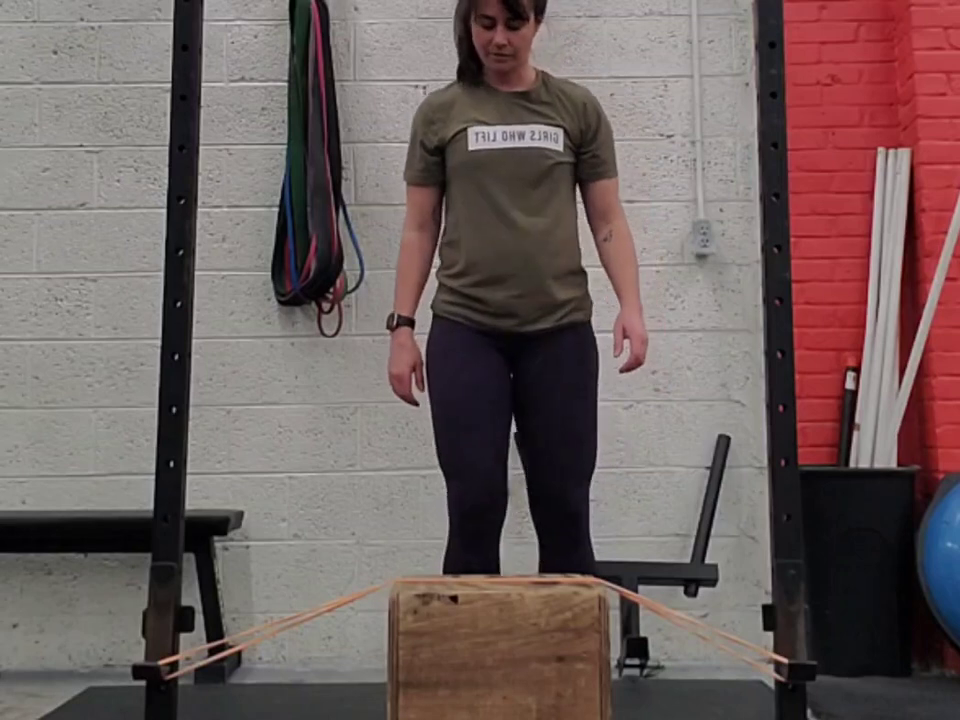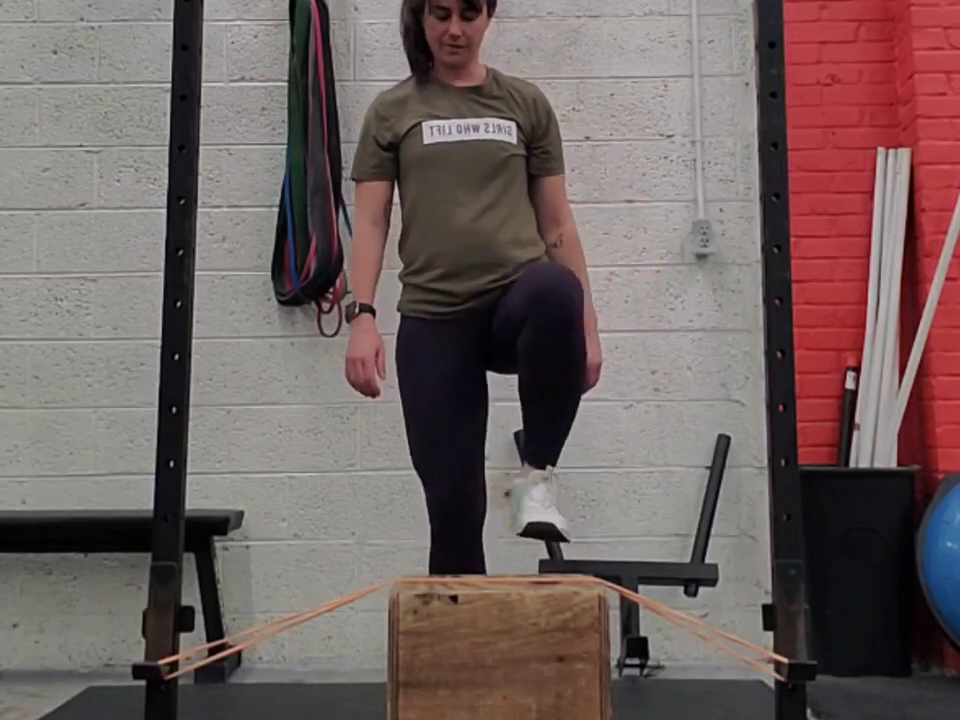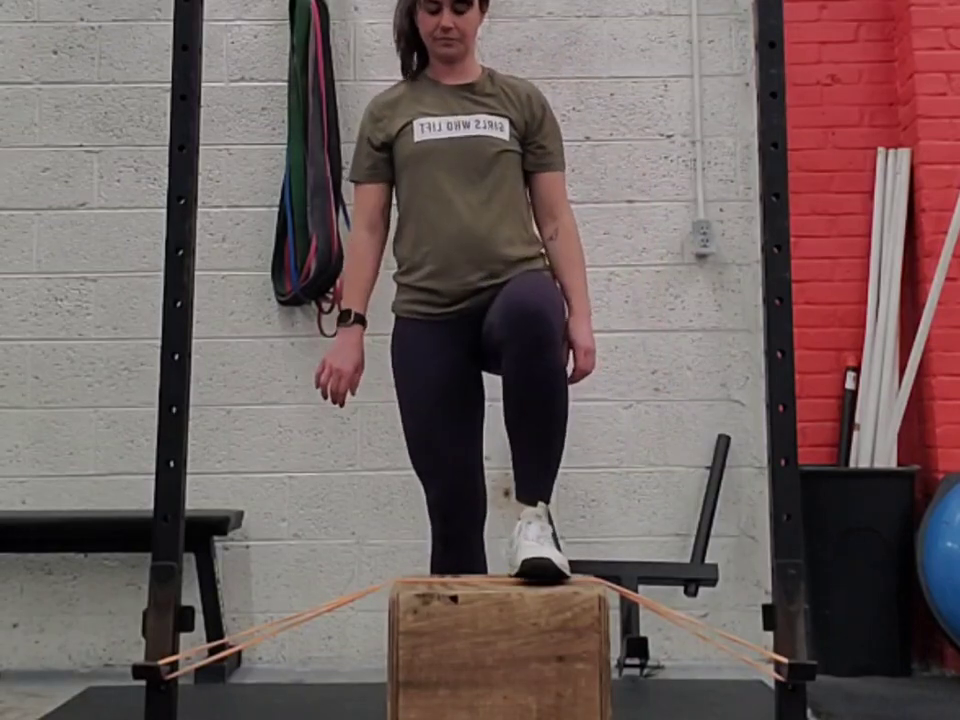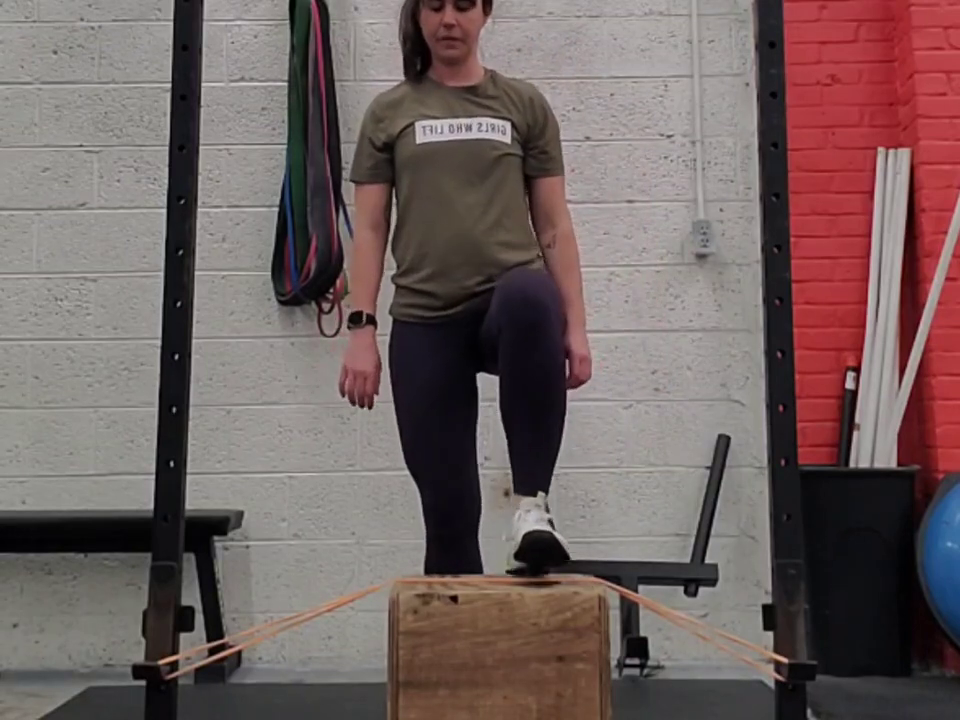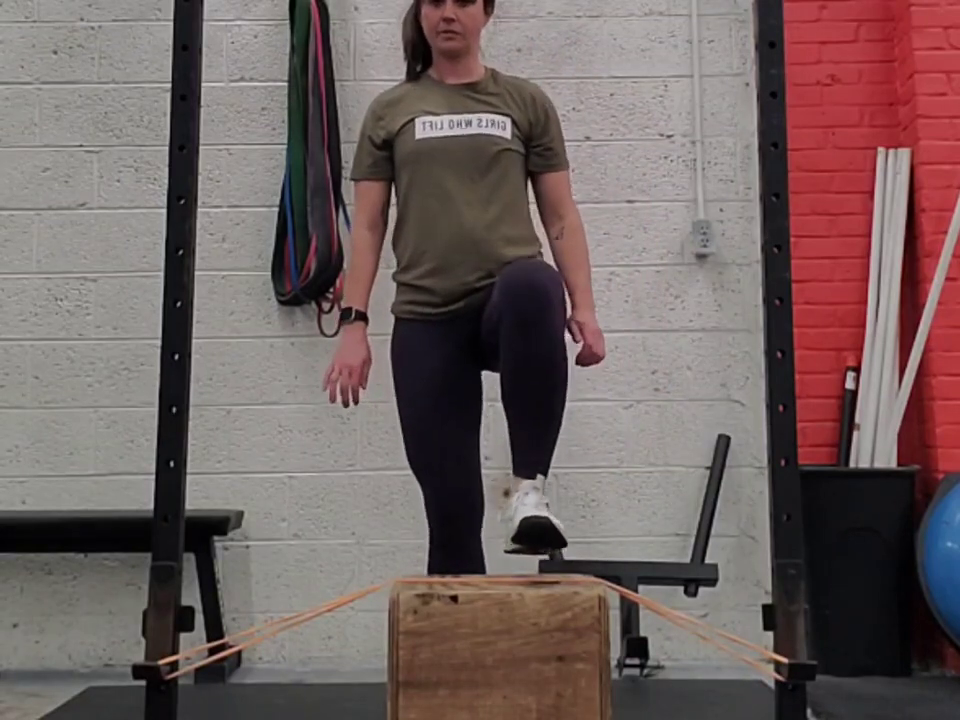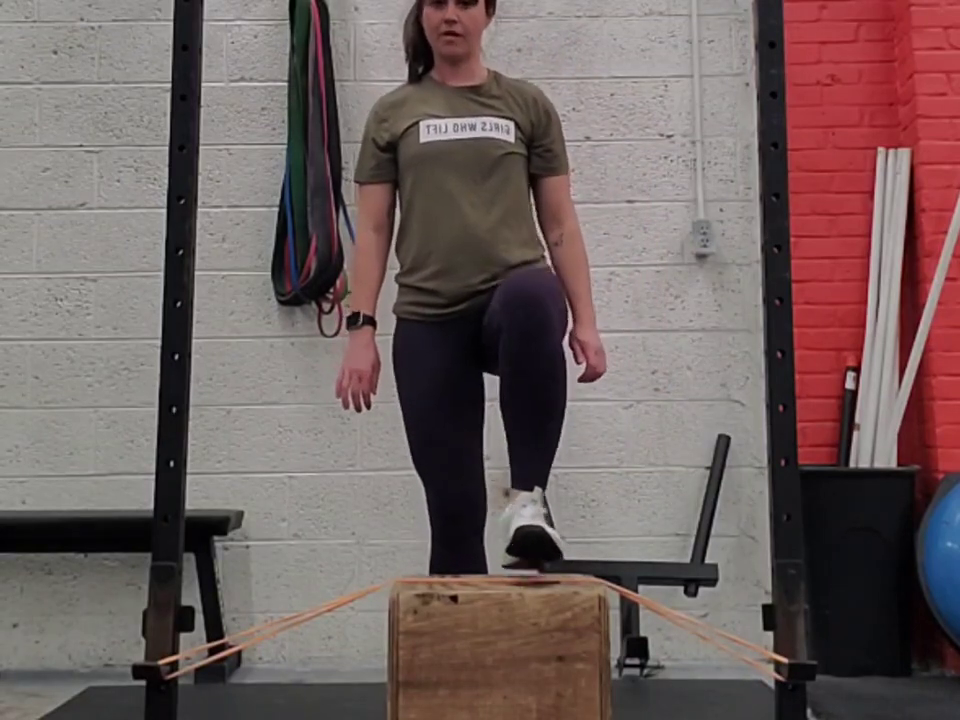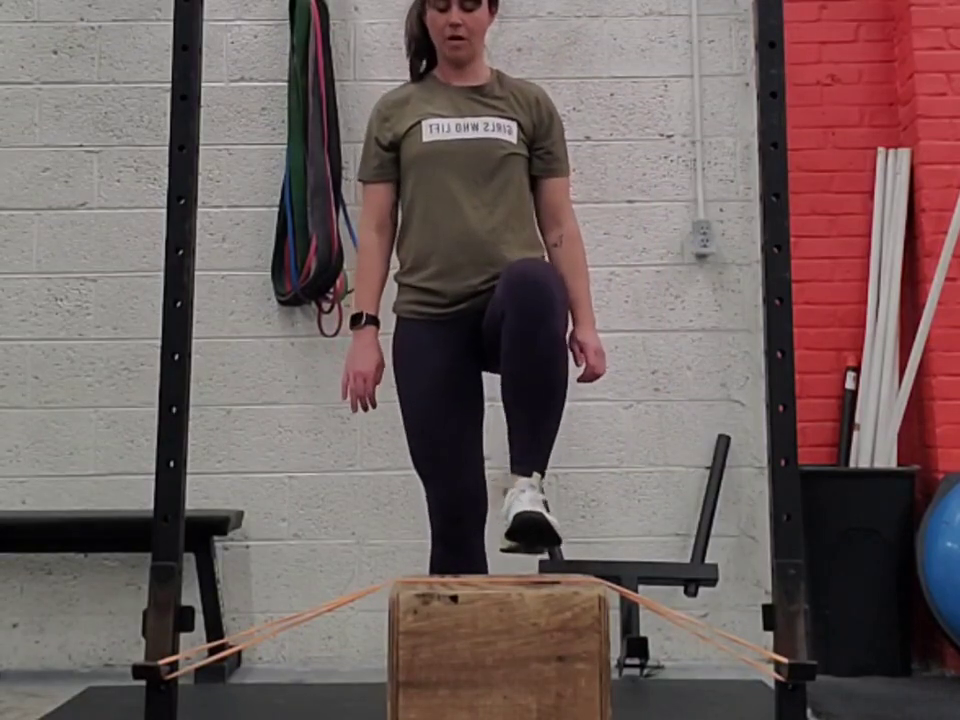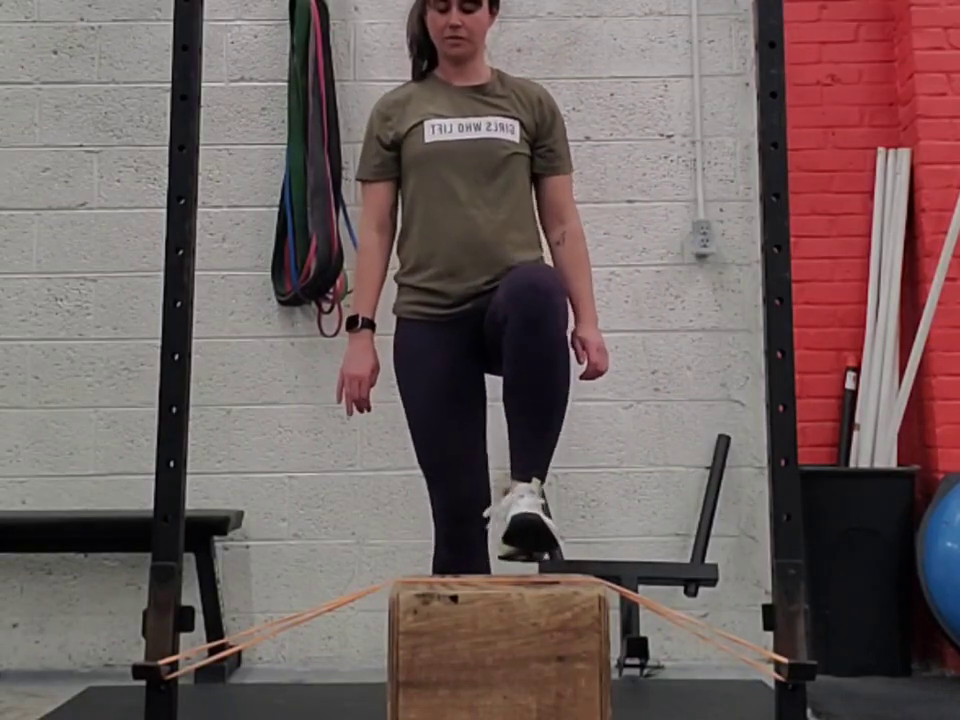
dt=0.5s
person 1, frame 1
left shoulder: (577, 108)
right shoulder: (440, 112)
left elbow: (607, 221)
right elbow: (419, 229)
left wrist: (631, 306)
right wrist: (401, 328)
left hip: (559, 327)
right hip: (464, 329)
left knee: (563, 507)
right knee: (475, 503)
person 1, frame 2
left shoulder: (526, 103)
right shoulder: (392, 110)
left elbow: (556, 223)
right elbow: (370, 223)
left wrist: (586, 320)
right wrist: (361, 317)
left hip: (515, 301)
right hip: (433, 319)
left knee: (556, 290)
right knee: (453, 503)
left ankle: (536, 473)
person 1, frame 3
left shoulder: (522, 100)
right shoulder: (388, 111)
left elbow: (554, 217)
right elbow: (369, 228)
left wrist: (579, 312)
right wrist: (350, 326)
left hip: (510, 293)
right hip: (427, 319)
left knee: (532, 311)
right knee: (452, 503)
left ankle: (534, 514)
person 1, frame 4
left shoulder: (523, 104)
right shoulder: (389, 112)
left elbow: (553, 224)
right elbow: (370, 229)
left wrist: (575, 324)
right wrist: (361, 330)
left hip: (505, 307)
right hip: (423, 322)
left knee: (529, 297)
right knee: (447, 504)
left ankle: (531, 503)
person 1, frame 5
left shoulder: (525, 101)
right shoulder: (390, 110)
left elbow: (560, 218)
right elbow: (367, 227)
left wrist: (583, 307)
right wrist: (353, 324)
left hip: (510, 306)
right hip: (426, 319)
left knee: (531, 284)
right knee: (450, 502)
left ankle: (529, 488)
person 1, frame 6
left shoulder: (527, 104)
right shoulder: (392, 112)
left elbow: (559, 224)
right elbow: (373, 230)
left wrist: (585, 320)
right wrist: (359, 331)
left hip: (509, 309)
right hip: (428, 321)
left knee: (531, 296)
right knee: (453, 503)
left ankle: (528, 496)
person 1, frame 7
left shoulder: (529, 104)
right shoulder: (395, 111)
left elbow: (558, 225)
right elbow: (376, 230)
left wrist: (584, 322)
right wrist: (363, 332)
left hip: (512, 307)
right hip: (427, 320)
left knee: (532, 282)
right knee: (453, 502)
left ankle: (525, 487)
person 1, frame 8
left shoulder: (531, 103)
right shoulder: (396, 110)
left elbow: (561, 224)
right elbow: (375, 230)
left wrist: (586, 319)
right wrist: (359, 333)
left hip: (512, 309)
right hip: (429, 320)
left knee: (535, 288)
right knee: (456, 503)
left ankle: (525, 491)
